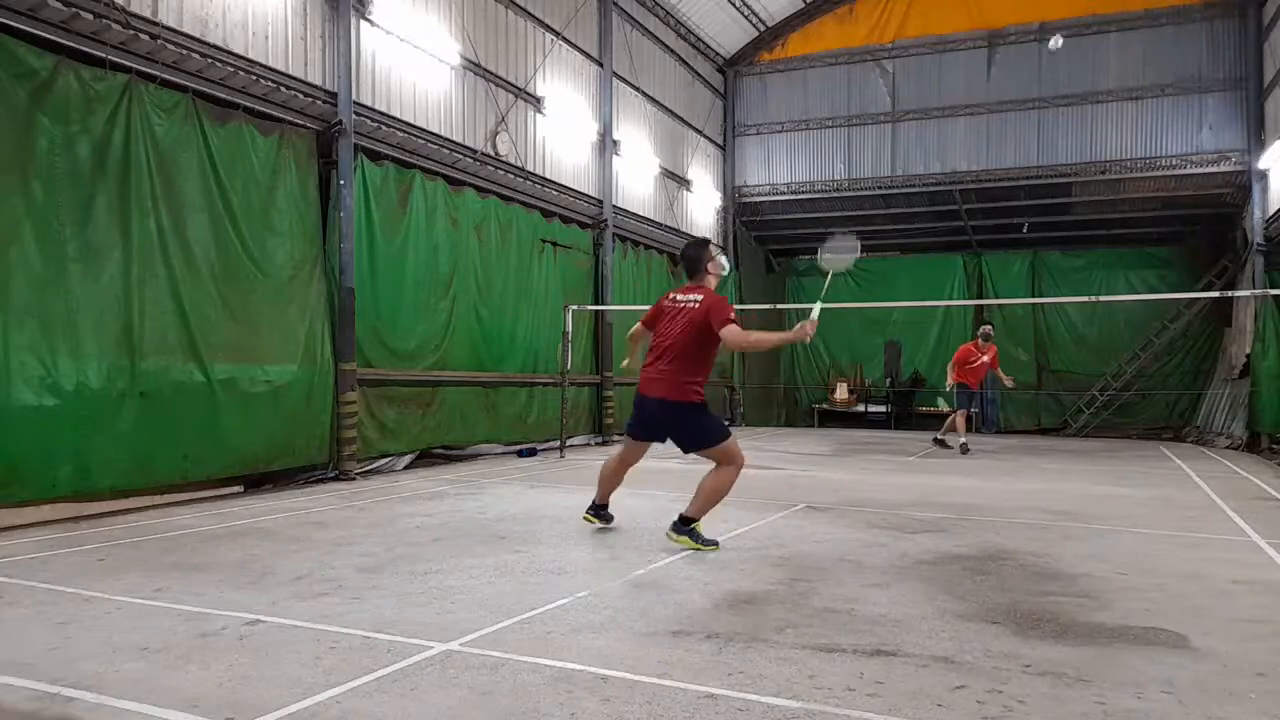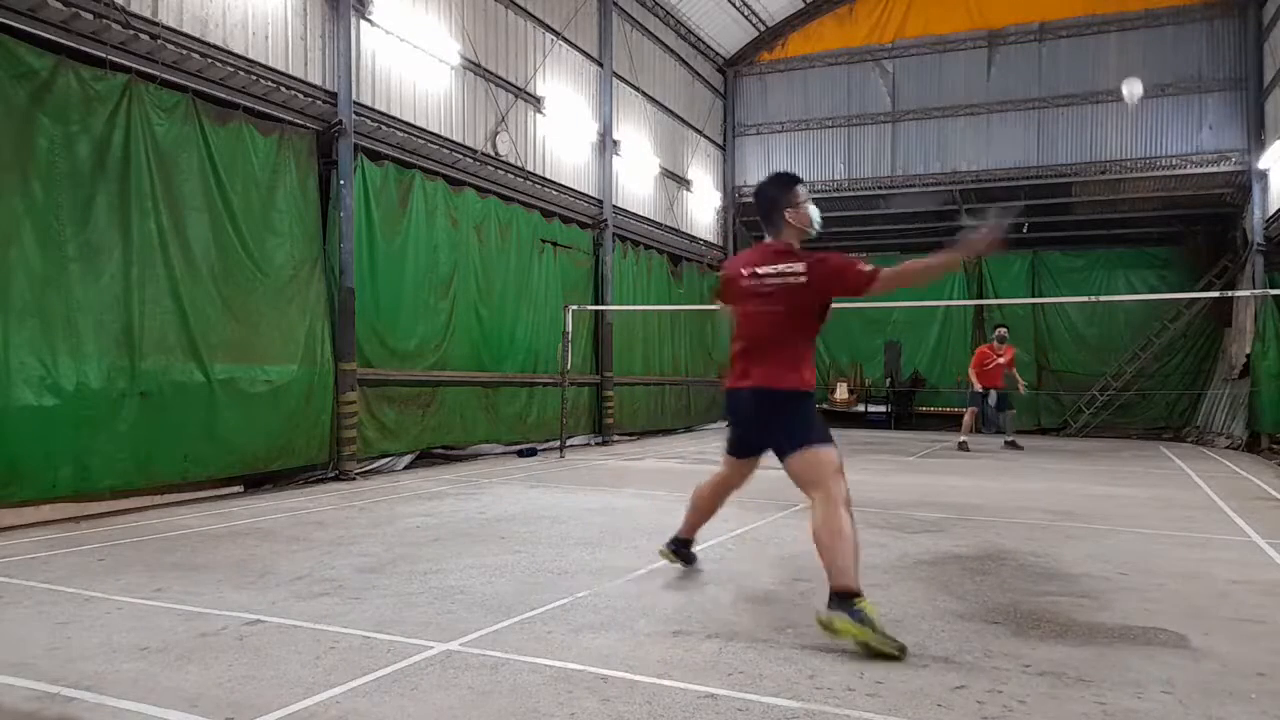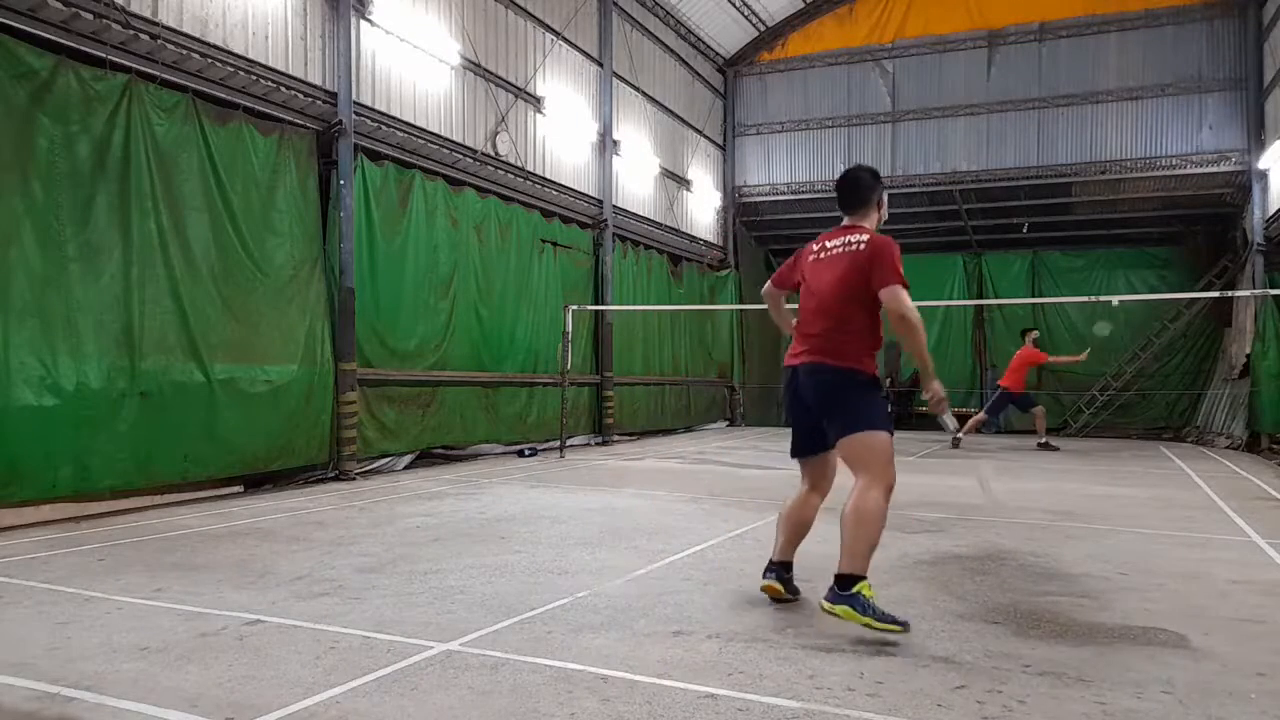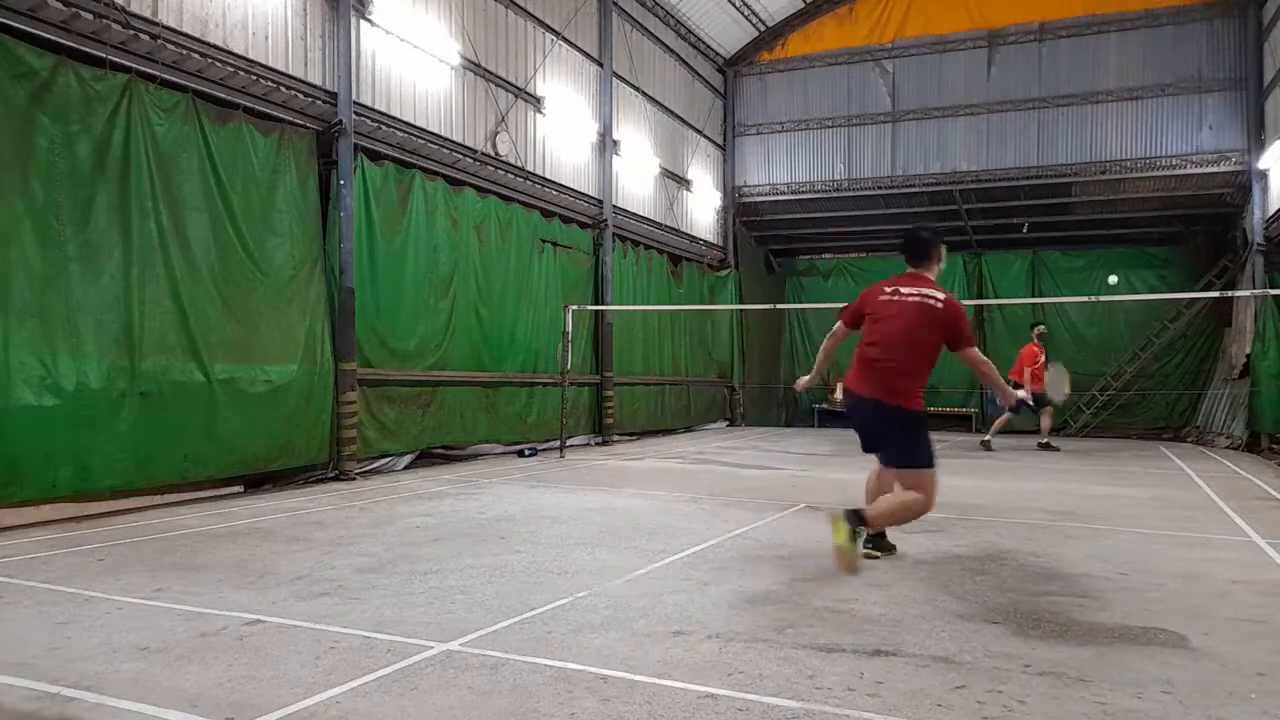
dt=0.5s
person 1, frame 1
left shoulder: (669, 299)
right shoulder: (714, 302)
left elbow: (635, 333)
right elbow: (736, 340)
left wrist: (631, 358)
right wrist: (793, 335)
left hip: (648, 395)
right hip: (682, 401)
left knee: (628, 455)
right knee: (732, 460)
left ankle: (597, 508)
right ankle: (685, 525)
person 1, frame 2
left shoulder: (737, 266)
right shoulder: (816, 269)
left elbow: (729, 309)
right elbow: (894, 278)
right wrist: (964, 250)
left hip: (741, 395)
right hip: (785, 400)
left knee: (730, 475)
right knee: (831, 494)
left ankle: (681, 543)
right ankle: (844, 604)
person 1, frame 3
left shoulder: (812, 248)
right shoulder: (878, 247)
left elbow: (770, 293)
right elbow: (900, 313)
left wrist: (787, 325)
right wrist: (930, 378)
left hip: (799, 373)
right hip: (842, 375)
left knee: (814, 486)
right knee: (877, 479)
left ankle: (778, 571)
right ankle: (850, 589)
person 1, frame 4
left shoulder: (876, 293)
right shoulder: (947, 306)
left elbow: (836, 335)
right elbow: (976, 362)
left wrist: (813, 376)
right wrist: (1006, 392)
left hip: (857, 395)
right hip: (899, 404)
left knee: (888, 463)
right knee: (920, 497)
left ankle: (875, 536)
right ankle: (855, 522)
